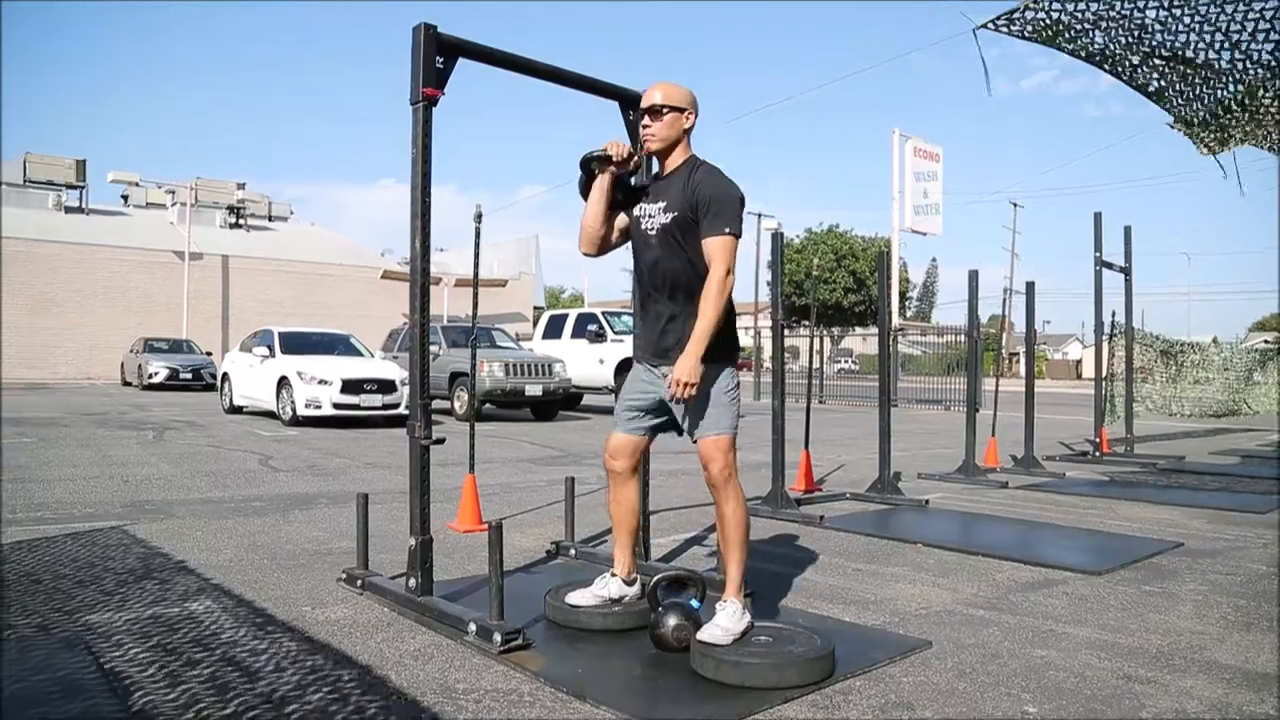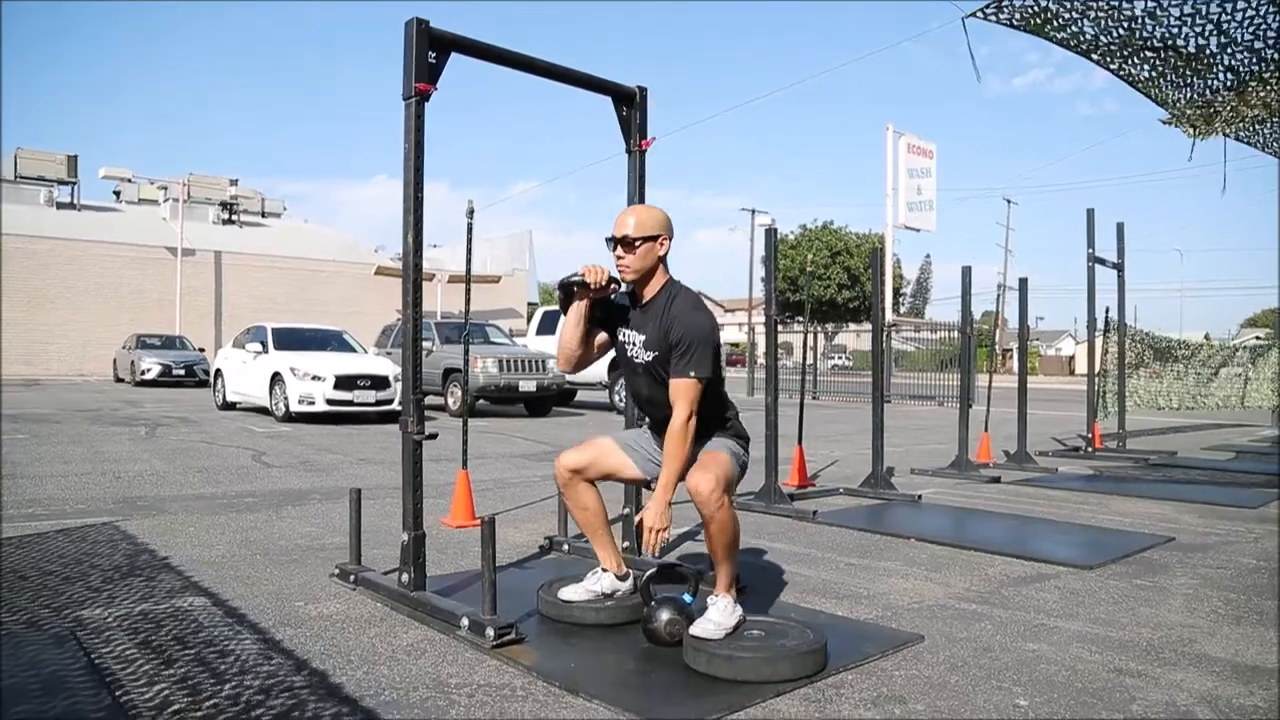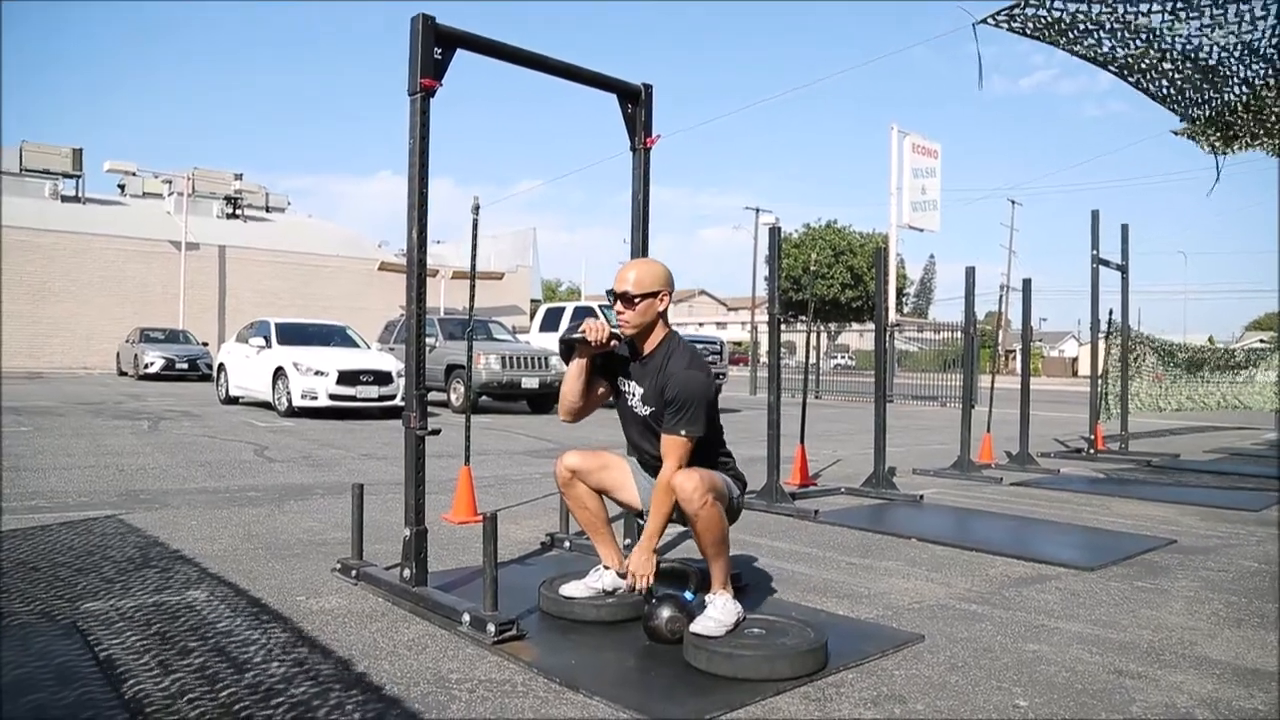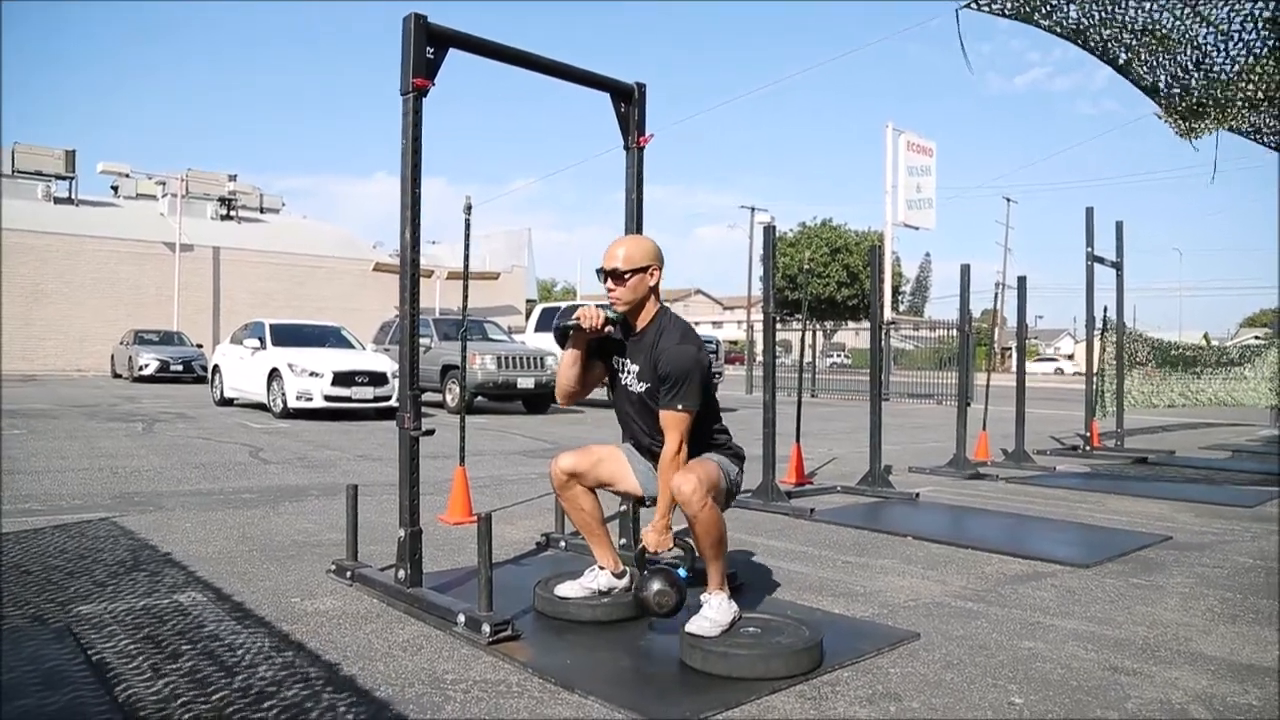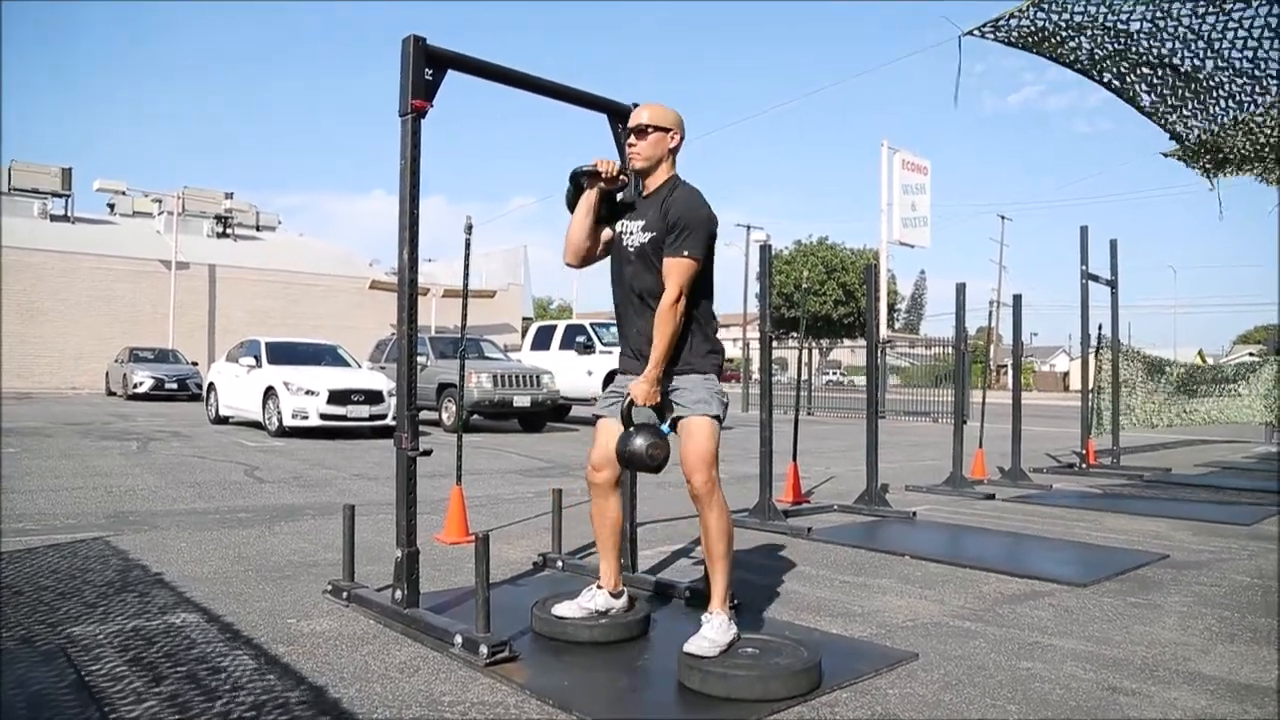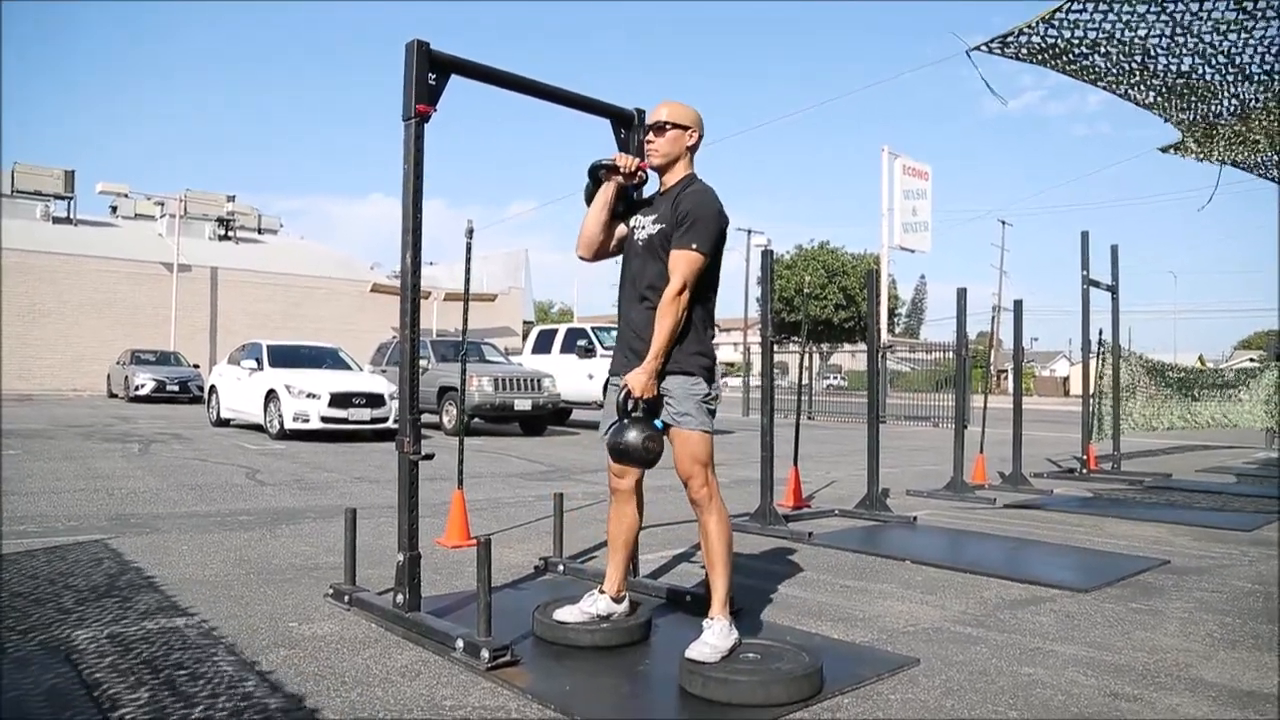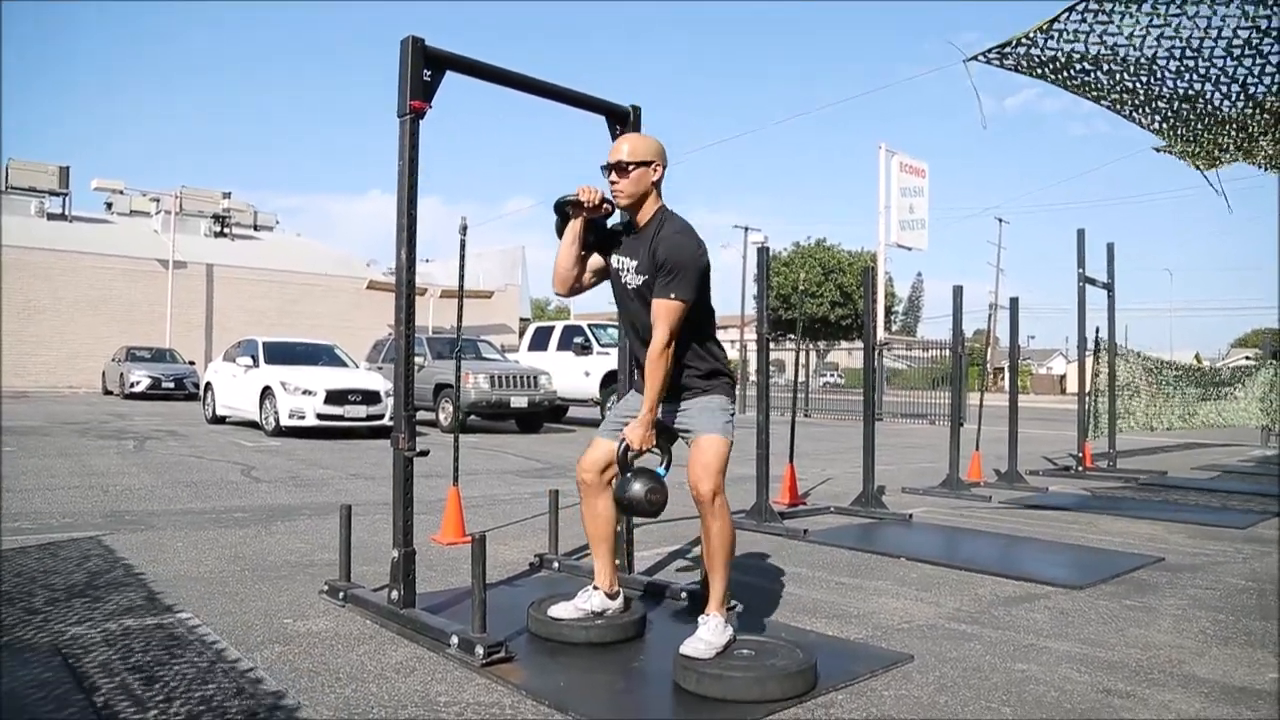
dt=0.7s
person 1, frame 1
left shoulder: (711, 186)
right shoulder: (643, 193)
left elbow: (720, 275)
right elbow: (591, 244)
left wrist: (694, 356)
right wrist: (607, 176)
left hip: (708, 357)
right hip: (651, 356)
left knee: (718, 469)
right knee: (618, 459)
left ankle: (733, 603)
right ankle: (622, 578)
person 1, frame 2
left shoulder: (688, 316)
right shoulder: (620, 307)
left elbow: (685, 417)
right elbow: (569, 362)
left wrist: (660, 500)
right wrist: (582, 301)
left hip: (714, 438)
right hip: (657, 436)
left knee: (704, 486)
right knee: (569, 466)
left ankle: (725, 598)
right ankle: (614, 573)
person 1, frame 3
left shoulder: (685, 372)
right shoulder: (617, 352)
left elbow: (673, 469)
right elbow: (570, 411)
left wrist: (645, 547)
right wrist: (583, 353)
left hip: (713, 485)
left knee: (687, 485)
right knee: (570, 467)
left ankle: (722, 596)
right ankle: (614, 569)
person 1, frame 4
left shoulder: (677, 347)
right shoulder: (613, 335)
left elbow: (676, 447)
right elbow: (567, 394)
left wrist: (660, 523)
right wrist: (579, 340)
left hip: (709, 461)
right hip: (649, 457)
left knee: (687, 487)
right knee: (565, 468)
left ankle: (718, 596)
right ankle: (611, 570)
person 1, frame 5
left shoulder: (686, 206)
right shoulder: (626, 209)
left elbow: (674, 298)
right elbow: (575, 255)
left wrist: (653, 378)
right wrist: (593, 192)
left hip: (689, 366)
right hip: (633, 364)
left knee: (700, 481)
right knee: (601, 473)
left ankle: (720, 615)
right ankle: (609, 590)
person 1, frame 6
left shoulder: (698, 202)
right shoulder: (643, 207)
left elbow: (678, 290)
right elbow: (588, 249)
left wrist: (651, 366)
right wrist: (611, 185)
left hip: (678, 366)
right hip: (629, 363)
left knee: (699, 486)
right knee: (622, 481)
left ankle: (720, 620)
right ankle: (611, 595)
person 1, frame 7
left shoulder: (676, 243)
right shoulder: (617, 238)
left elbow: (663, 341)
right elbow: (565, 284)
left wrist: (646, 420)
right wrist: (578, 221)
left hip: (701, 388)
right hip: (650, 385)
left knee: (705, 487)
right knee: (590, 471)
left ankle: (716, 617)
right ankle: (605, 591)
